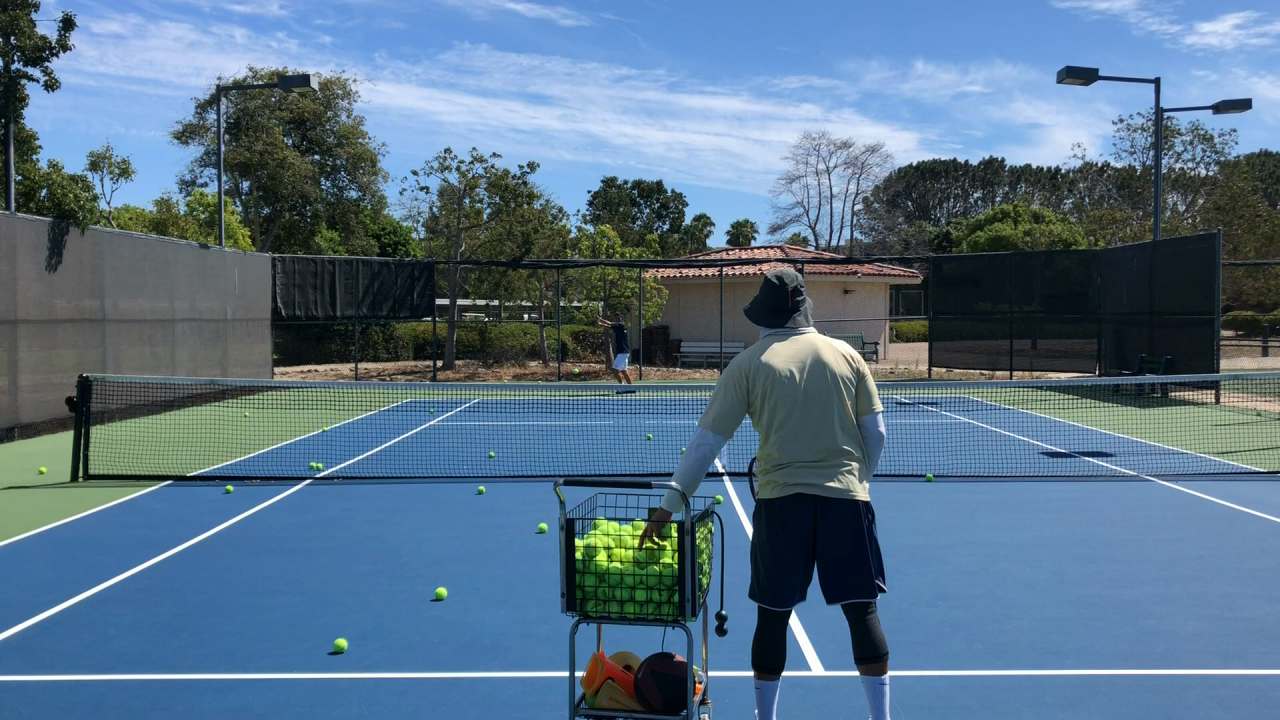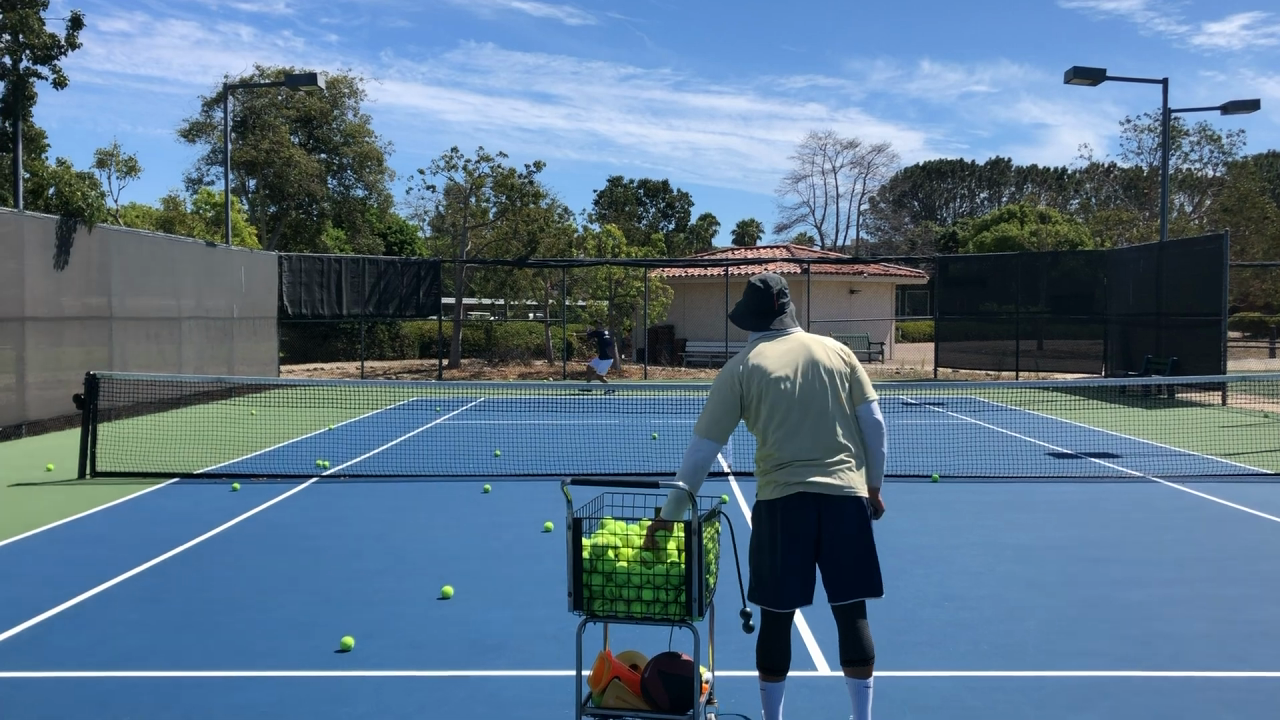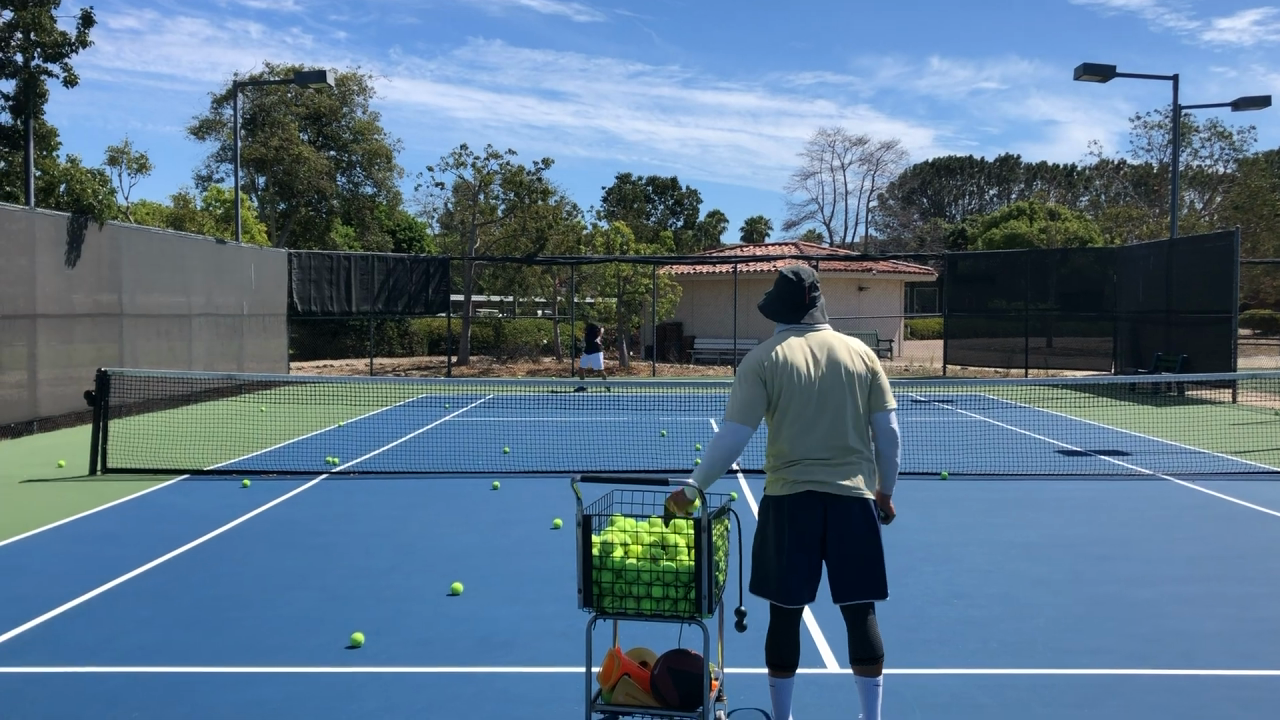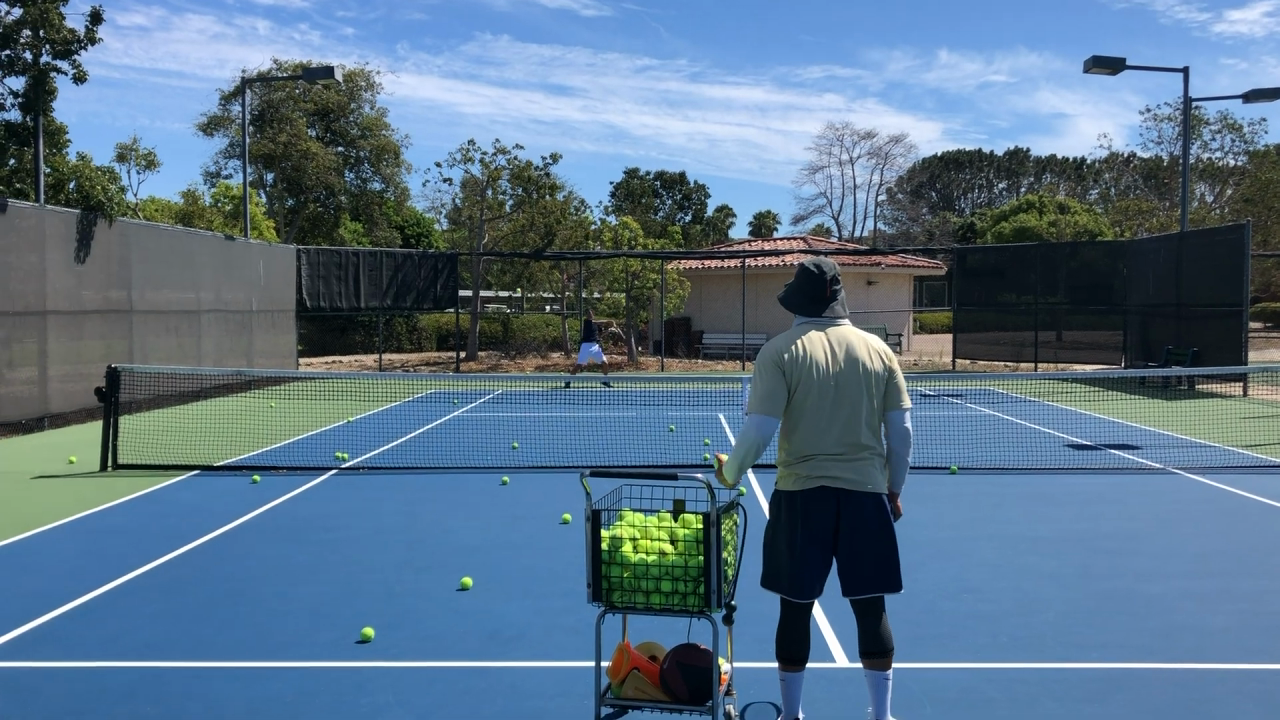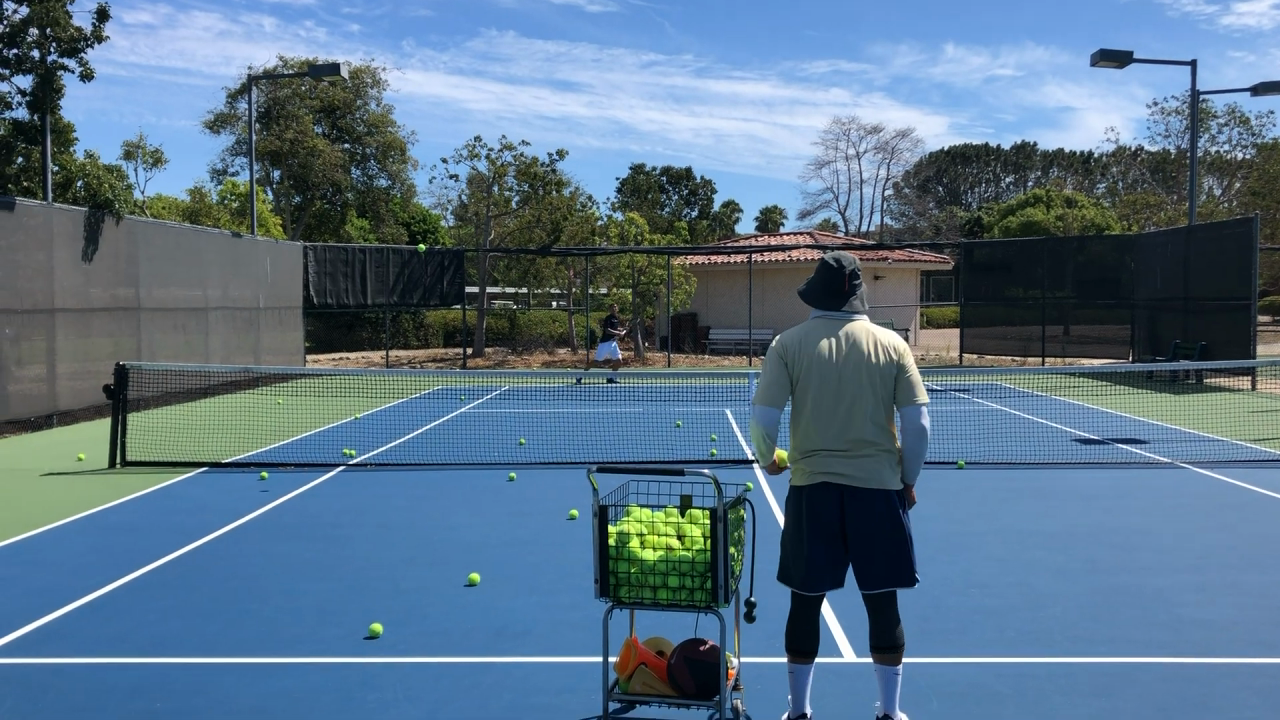
dt=0.3s
person 1, frame 1
left shoulder: (748, 364)
right shoulder: (845, 354)
left elbow: (705, 444)
right elbow: (876, 433)
left wrist: (667, 507)
left hip: (782, 502)
right hip: (845, 500)
left knee: (773, 615)
right knee: (862, 611)
person 1, frame 2
left shoulder: (740, 368)
right shoulder: (836, 351)
left elbow: (701, 451)
right elbow: (874, 423)
left wrist: (668, 515)
right wrist: (873, 486)
left hip: (782, 502)
right hip: (846, 498)
left knee: (777, 616)
right knee: (852, 613)
person 1, frame 3
left shoulder: (763, 358)
right shoulder: (860, 352)
left elbow: (732, 438)
right elbow: (888, 432)
left wrist: (691, 492)
right wrist: (885, 492)
left hip: (790, 499)
right hip: (854, 498)
left knee: (785, 613)
right knee: (860, 613)
person 1, frame 4
left shoulder: (780, 351)
right shoulder: (877, 349)
left elbow: (759, 430)
right elbow: (901, 430)
left wrist: (730, 474)
right wrist: (894, 490)
left hip: (801, 494)
right hip: (866, 494)
left knee: (795, 607)
right knee: (871, 608)
person 1, frame 5
left shoulder: (788, 344)
right shoulder: (891, 344)
left elbow: (763, 420)
right elbow: (918, 424)
left wrist: (769, 458)
right wrist: (908, 480)
left hip: (812, 489)
right hip: (877, 488)
left knee: (805, 601)
right knee: (882, 602)
